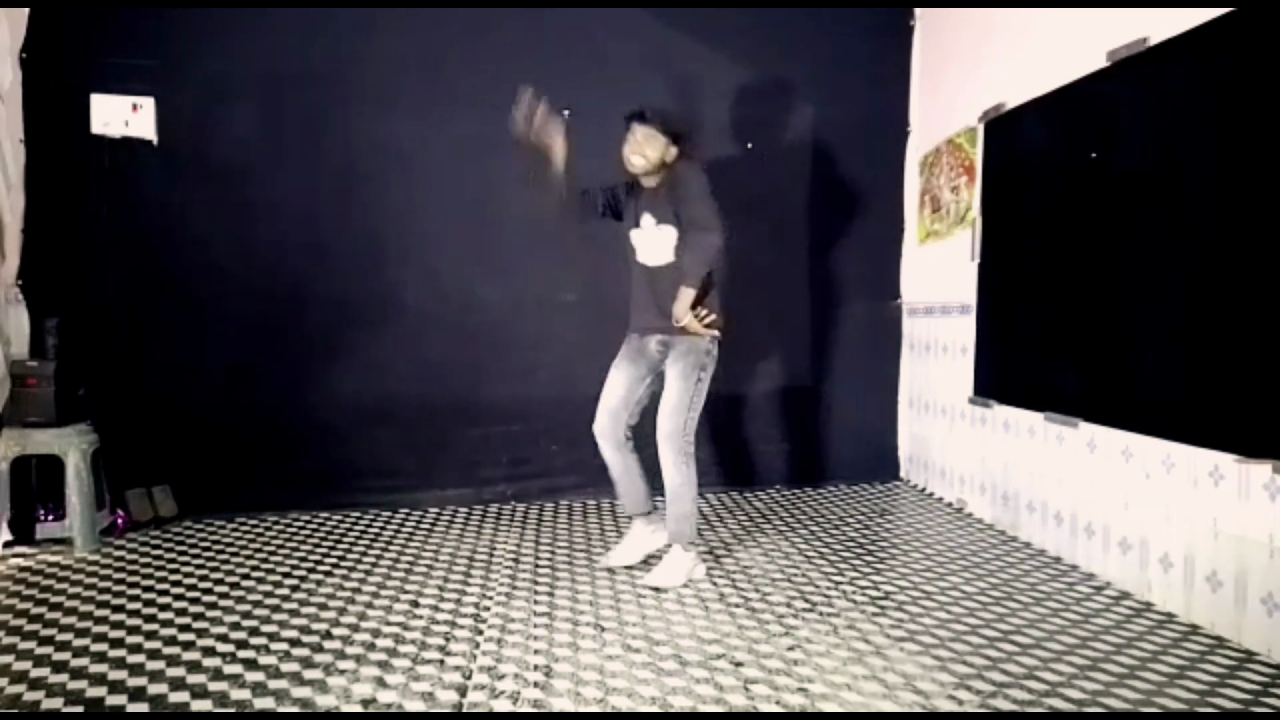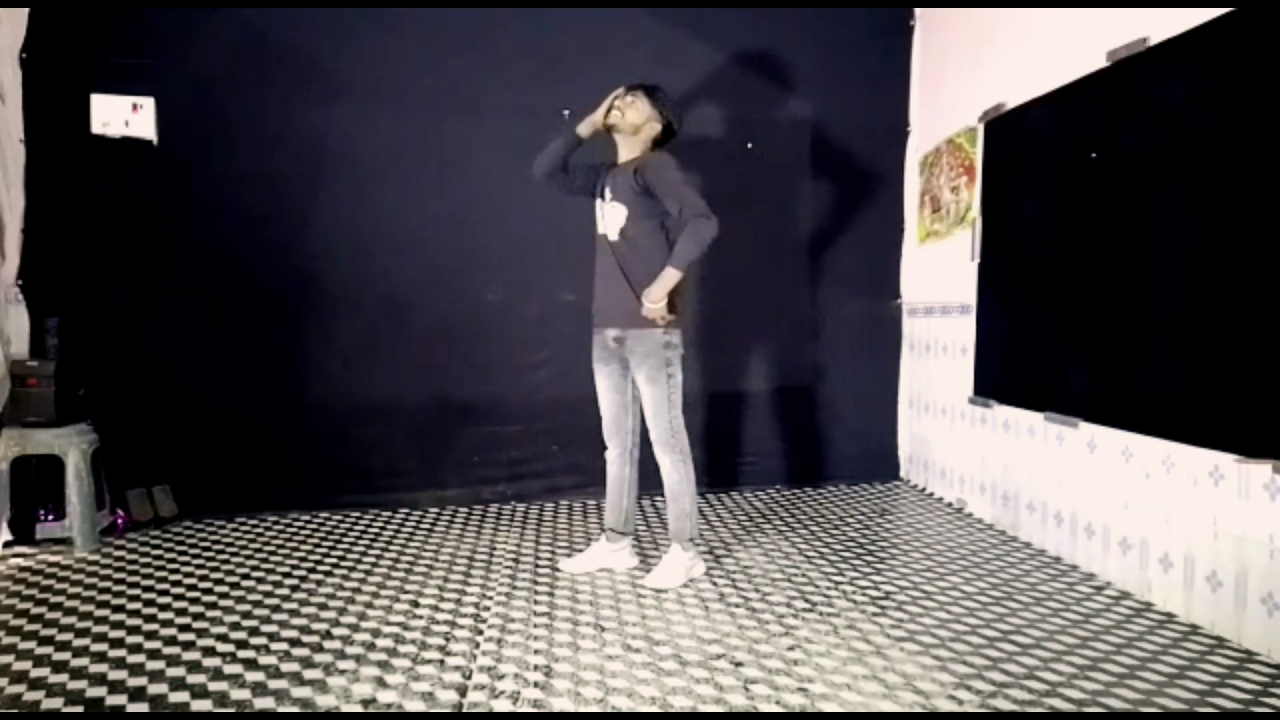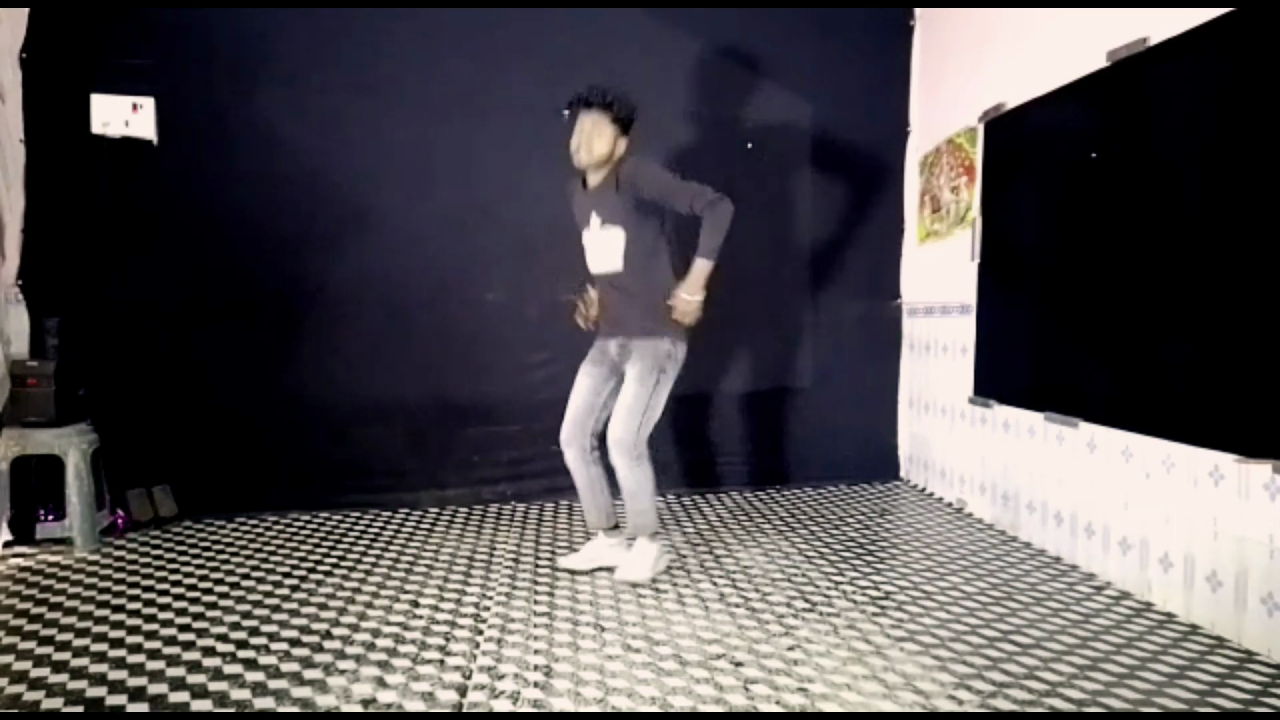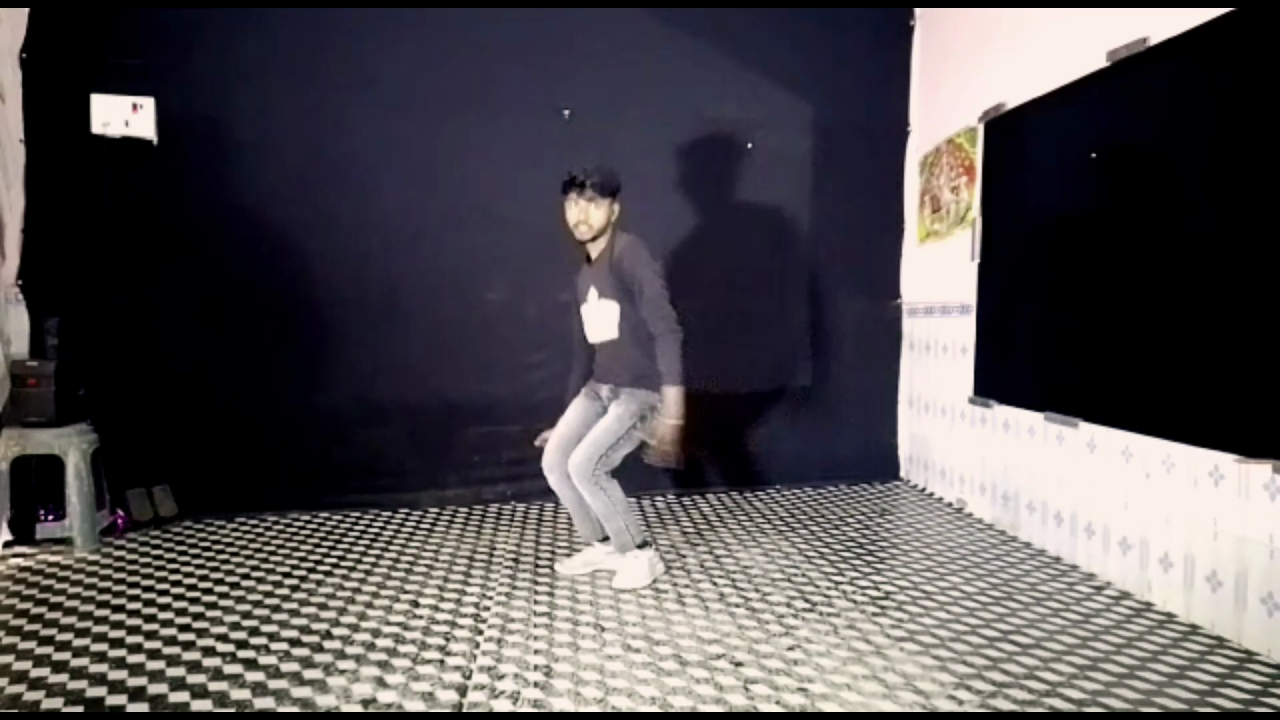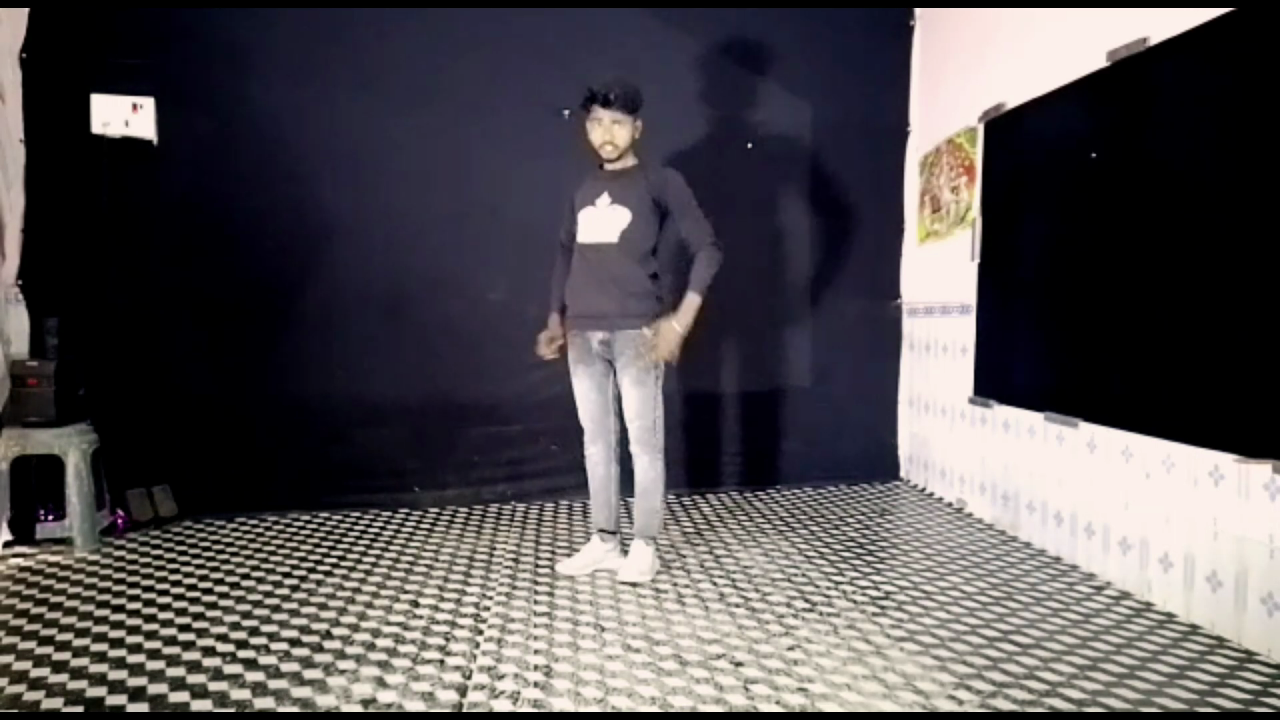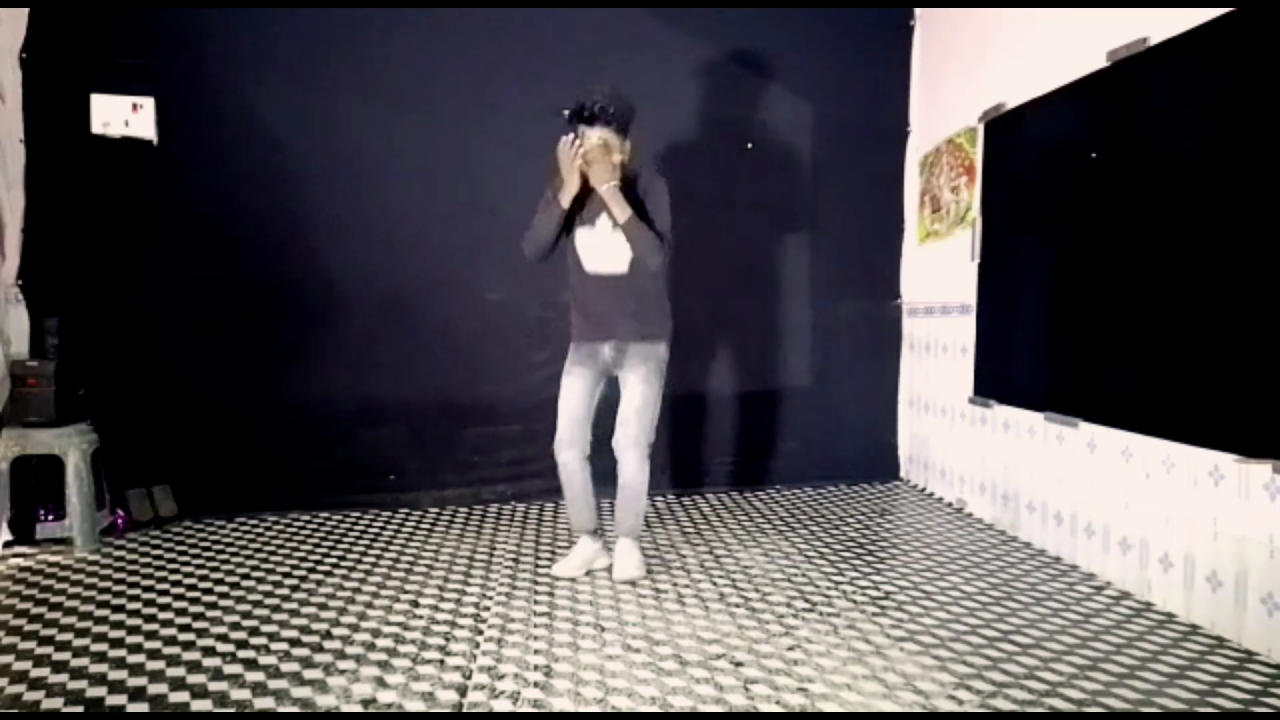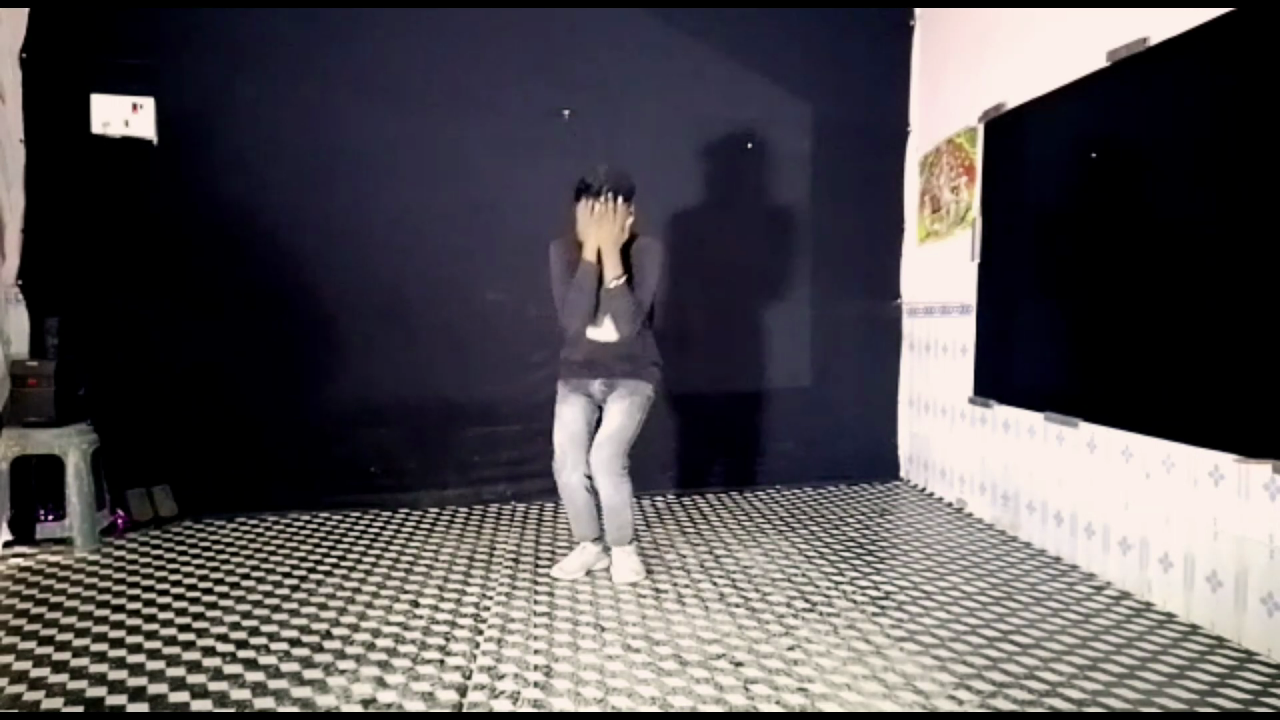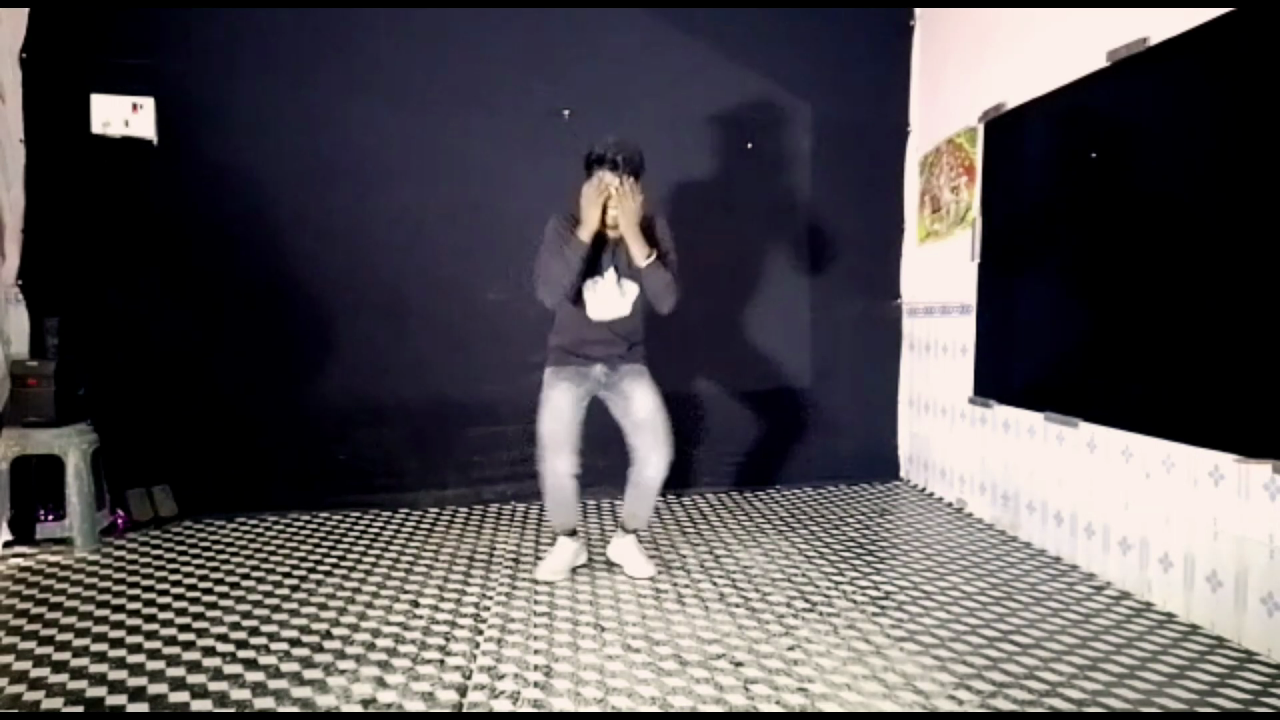
dt=0.4s
person 1, frame 1
left shoulder: (687, 179)
right shoulder: (625, 194)
left elbow: (706, 235)
right elbow: (584, 204)
left wrist: (686, 298)
right wrist: (559, 154)
left hip: (691, 335)
right hip: (643, 335)
left knee: (673, 439)
right knee: (607, 424)
left ankle: (685, 551)
right ankle: (644, 524)
person 1, frame 2
left shoulder: (656, 167)
right shoulder: (605, 176)
left elbow: (702, 222)
right elbow: (545, 170)
left wrist: (662, 285)
right wrist: (588, 125)
left hip: (650, 330)
right hip: (608, 330)
left knee: (667, 440)
right knee: (617, 441)
left ankle: (684, 551)
right ankle: (616, 543)
person 1, frame 3
left shoulder: (639, 177)
right shoulder: (578, 192)
left elbow: (716, 207)
left wrist: (696, 282)
right wrist: (594, 296)
left hip: (655, 338)
right hip: (609, 341)
left knee: (623, 441)
right knee: (574, 438)
left ankle: (648, 544)
right ankle: (607, 537)
person 1, frame 4
left shoulder: (631, 254)
right shoulder: (584, 271)
left elbow: (664, 328)
left wrist: (670, 409)
right wrist: (564, 420)
left hip: (642, 390)
right hip: (599, 387)
left knee: (583, 466)
right knee: (554, 462)
left ankle: (640, 553)
right ankle: (601, 546)
person 1, frame 5
left shoulder: (661, 182)
right shoulder: (583, 190)
left elbow: (707, 250)
left wrist: (680, 320)
right wrist: (556, 319)
left hip: (635, 331)
right hip: (583, 332)
left knee: (644, 440)
right knee: (596, 440)
left ankle: (644, 546)
right ankle: (604, 542)
person 1, frame 6
left shoulder: (648, 186)
right shoulder: (566, 187)
left elbow: (655, 257)
right elbow: (532, 248)
left wrist: (612, 194)
right wrist: (568, 189)
left hip: (643, 340)
right hip: (588, 342)
left knee: (630, 443)
right knee: (568, 444)
left ankle: (627, 542)
right ankle: (588, 541)
person 1, frame 7
left shoulder: (646, 251)
right shoulder: (564, 249)
left elbow: (628, 323)
right elbow: (574, 321)
left wrist: (611, 253)
right wrist: (589, 251)
left hip: (633, 378)
right hip: (576, 378)
left knee: (606, 460)
right knee: (567, 465)
left ankle: (623, 548)
right ankle: (590, 545)
person 1, frame 8
left shoulder: (651, 230)
right shoulder: (565, 228)
left elbow: (666, 301)
right elbow: (551, 295)
left wrist: (633, 235)
right wrist: (588, 228)
left hip: (626, 364)
right hip: (569, 363)
left knee: (655, 453)
right knee: (558, 459)
left ankle: (627, 538)
right ankle: (567, 542)
